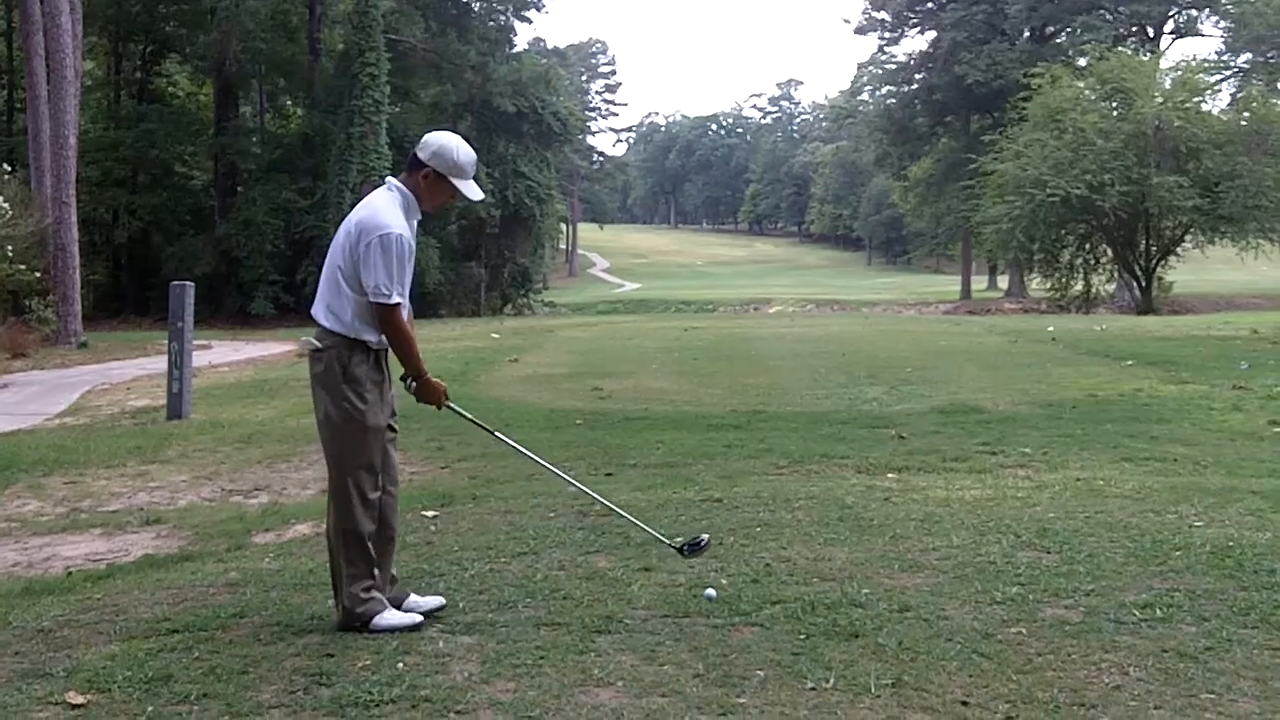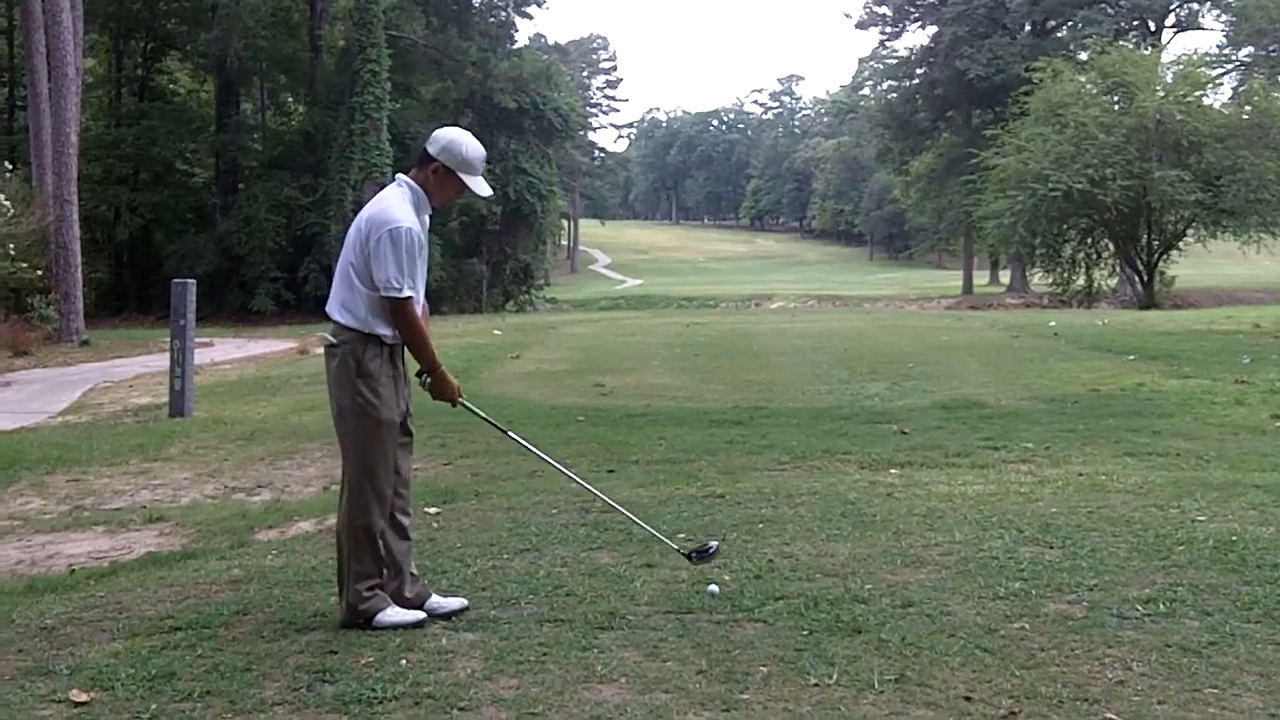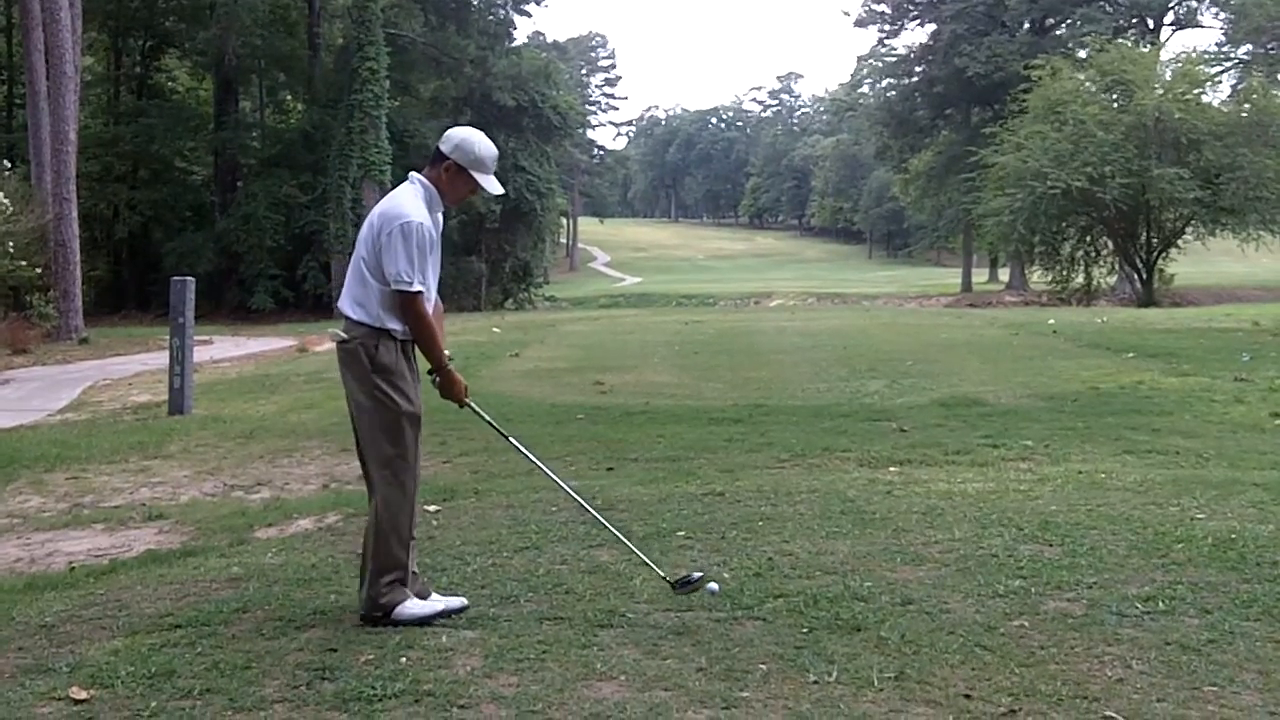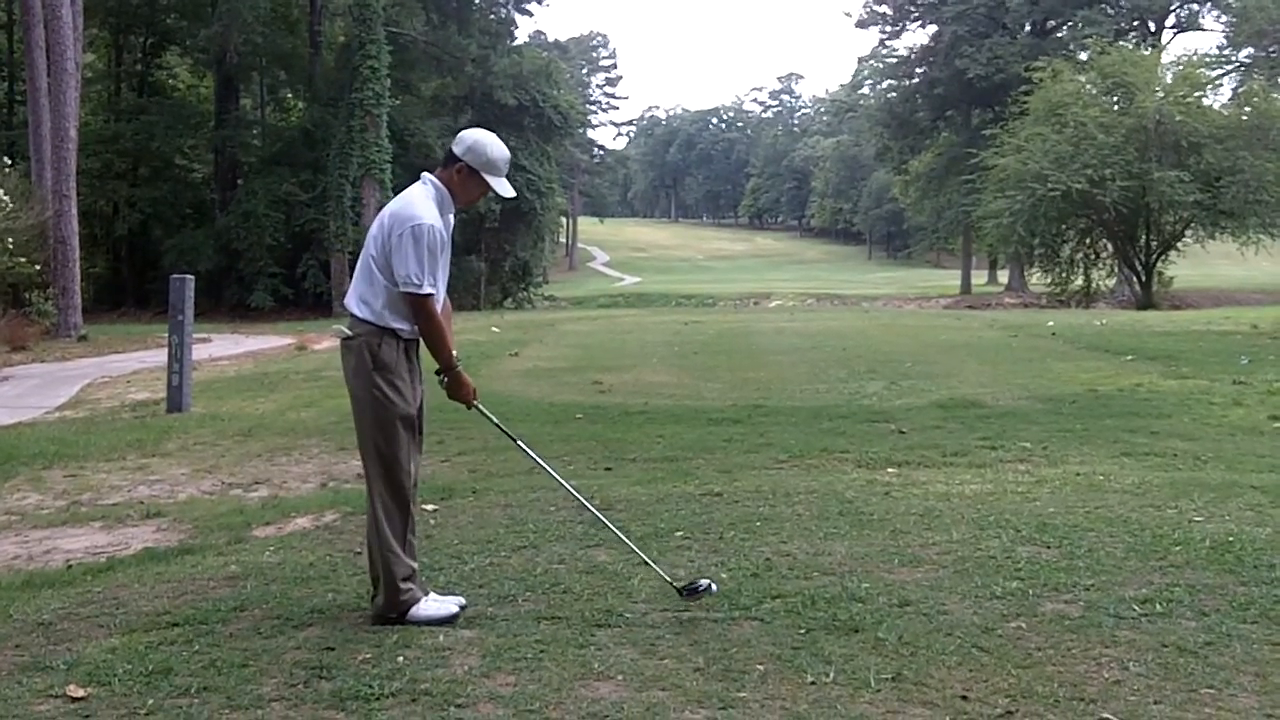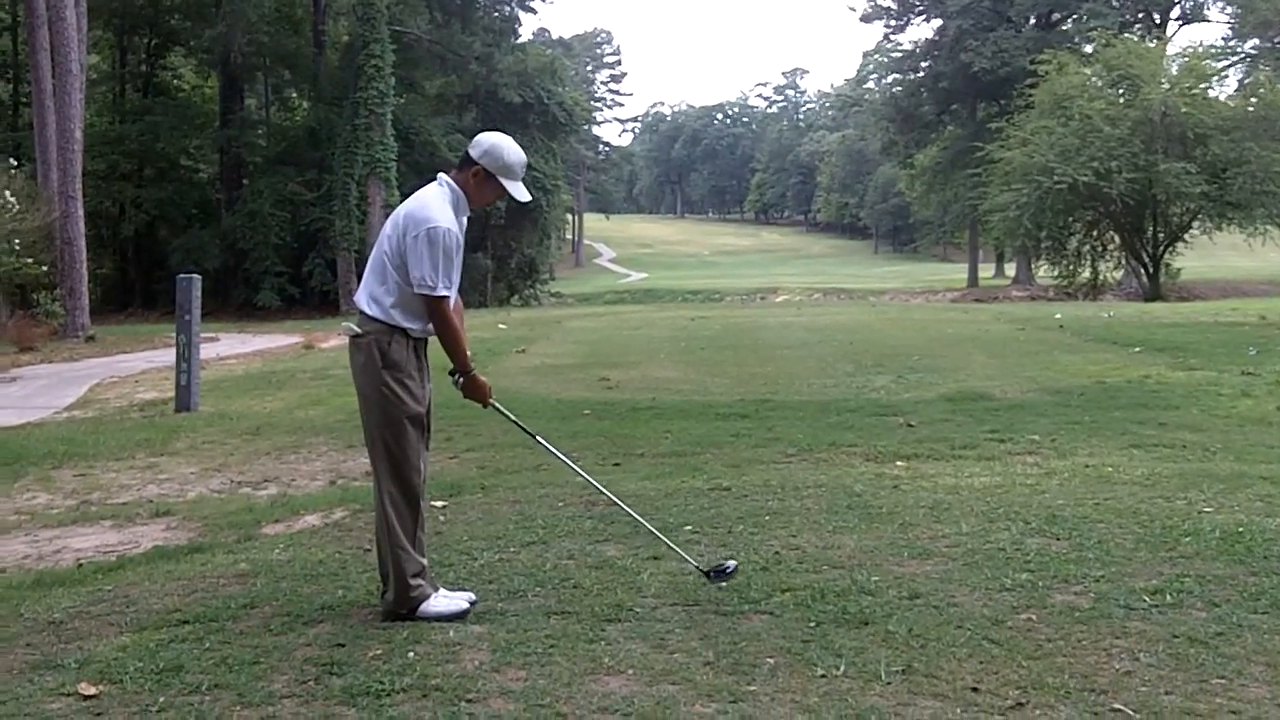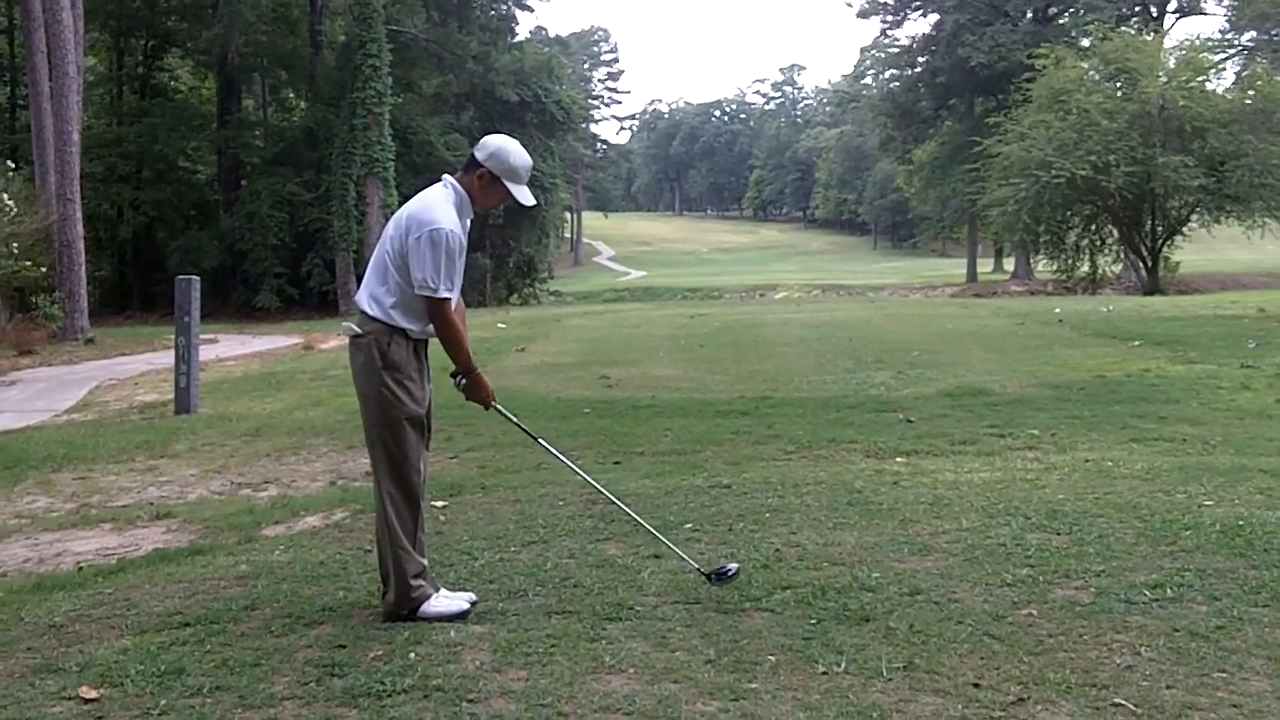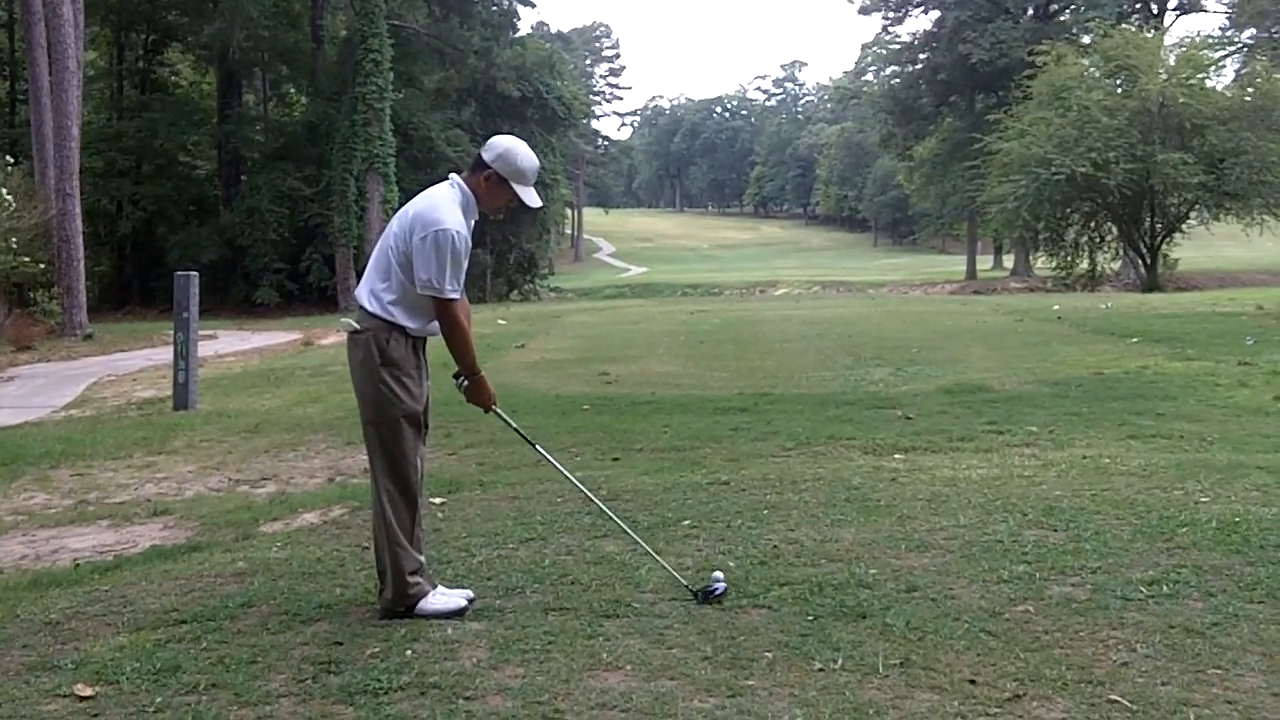
dt=0.3s
person 1, frame 1
left shoulder: (393, 209)
right shoulder: (388, 227)
right elbow: (389, 316)
left wrist: (416, 370)
right wrist: (422, 378)
left hip: (366, 358)
right hip: (348, 360)
left knee: (381, 482)
right knee: (356, 486)
left ankle: (382, 589)
right ankle: (359, 603)
person 1, frame 2
left shoulder: (408, 208)
right shoulder: (398, 221)
left elbow: (414, 300)
right elbow: (400, 310)
left wrist: (431, 364)
right wrist: (437, 372)
left hip: (382, 354)
right hip: (364, 355)
left knee: (394, 481)
right knee: (370, 481)
left ankle: (402, 589)
right ankle: (363, 600)
person 1, frame 3
left shoulder: (425, 209)
right shoulder: (408, 217)
left elbow: (429, 294)
right elbow: (411, 304)
left wrist: (443, 356)
right wrist: (444, 370)
left hip: (393, 350)
right hip: (376, 350)
left knee: (401, 474)
right knee: (394, 475)
left ankle: (405, 585)
right ankle: (382, 594)
person 1, frame 4
left shoulder: (435, 209)
right shoulder: (420, 218)
left elbow: (437, 295)
right elbow: (421, 307)
left wrist: (451, 359)
right wrist: (452, 371)
left hip: (396, 346)
right hip: (379, 348)
left knee: (402, 474)
right knee: (393, 477)
left ankle: (404, 585)
right ankle: (395, 597)
person 1, frame 5
left shoulder: (445, 206)
right shoulder: (436, 221)
left elbow: (449, 297)
right elbow: (437, 309)
left wrist: (465, 358)
right wrist: (468, 373)
left hip: (403, 344)
right hip: (387, 346)
left knee: (410, 472)
right knee: (400, 474)
left ankle: (414, 581)
right ankle: (405, 593)
person 1, frame 6
left shoulder: (448, 207)
right shoulder: (439, 222)
left elbow: (452, 298)
right elbow: (440, 312)
left wrist: (466, 364)
right wrist: (471, 374)
left hip: (404, 344)
right hip: (387, 347)
left knee: (410, 472)
right knee: (401, 473)
left ankle: (414, 582)
right ankle: (405, 595)
person 1, frame 7
left shoulder: (452, 203)
right shoulder: (445, 223)
left elbow: (456, 297)
right elbow: (447, 312)
left wrist: (468, 368)
right wrist: (475, 376)
left hip: (401, 340)
right hip: (385, 342)
left knee: (408, 467)
right knee: (398, 470)
left ankle: (412, 579)
right ankle: (403, 591)
